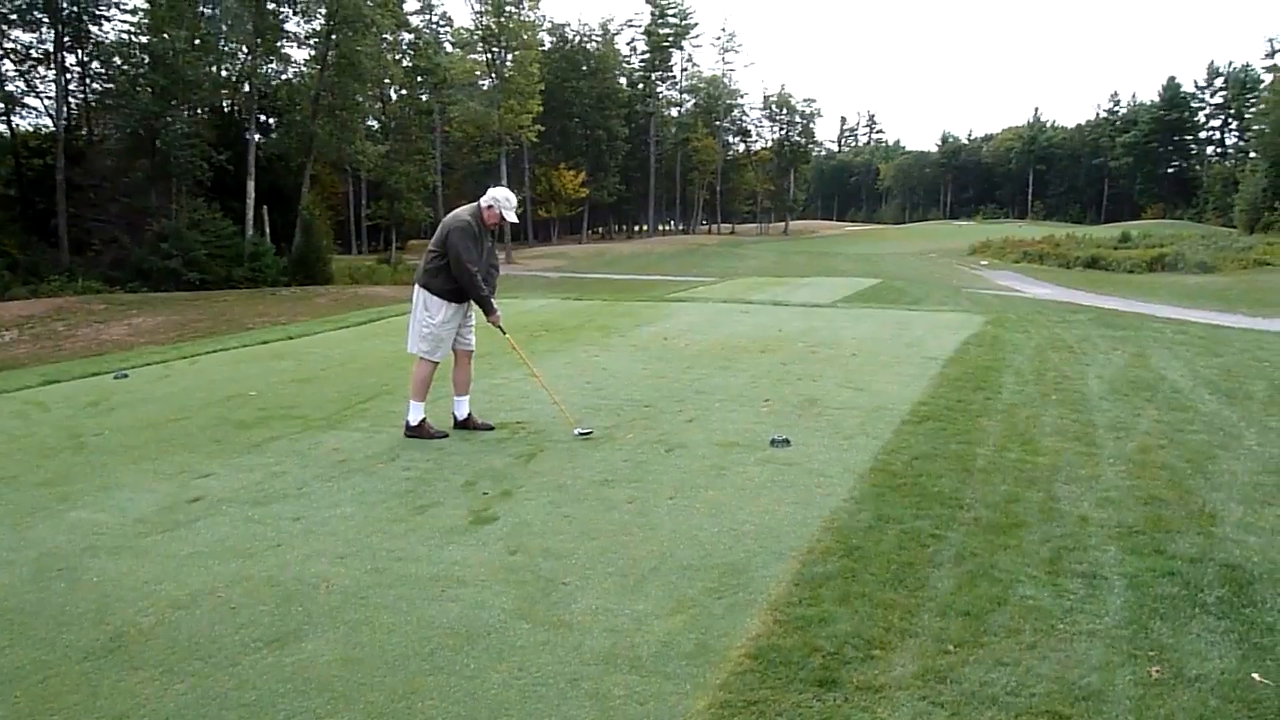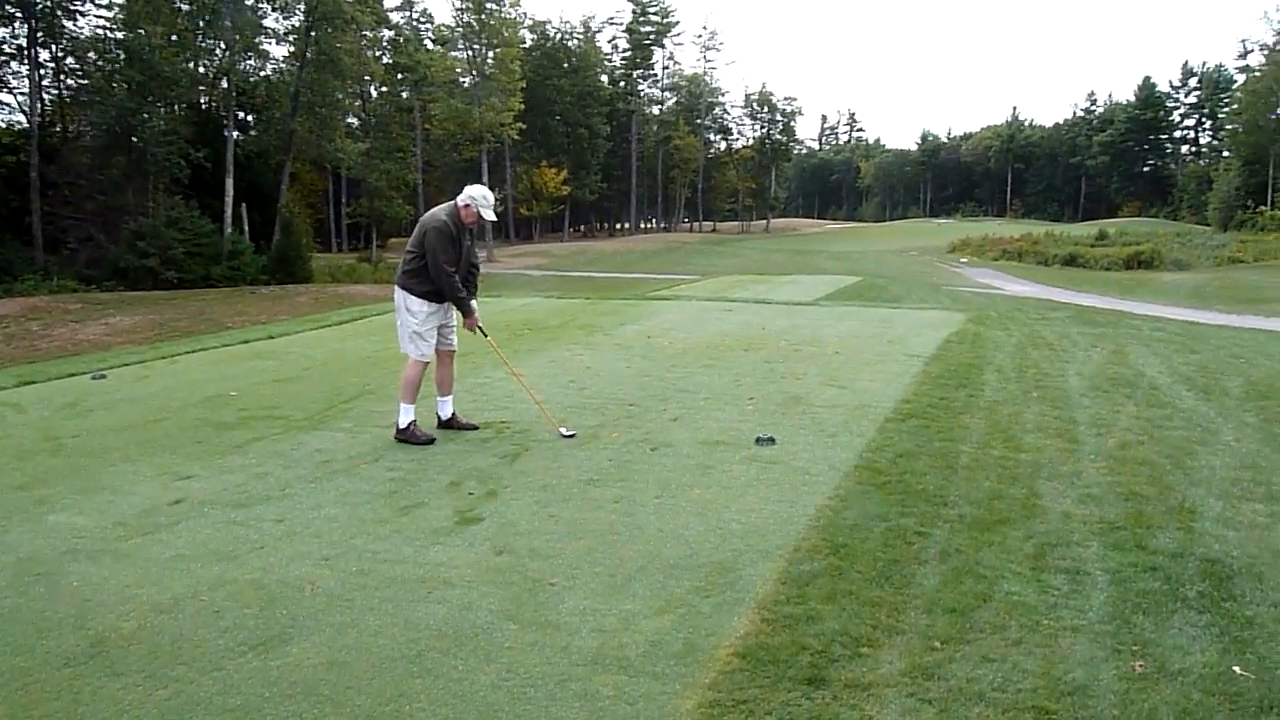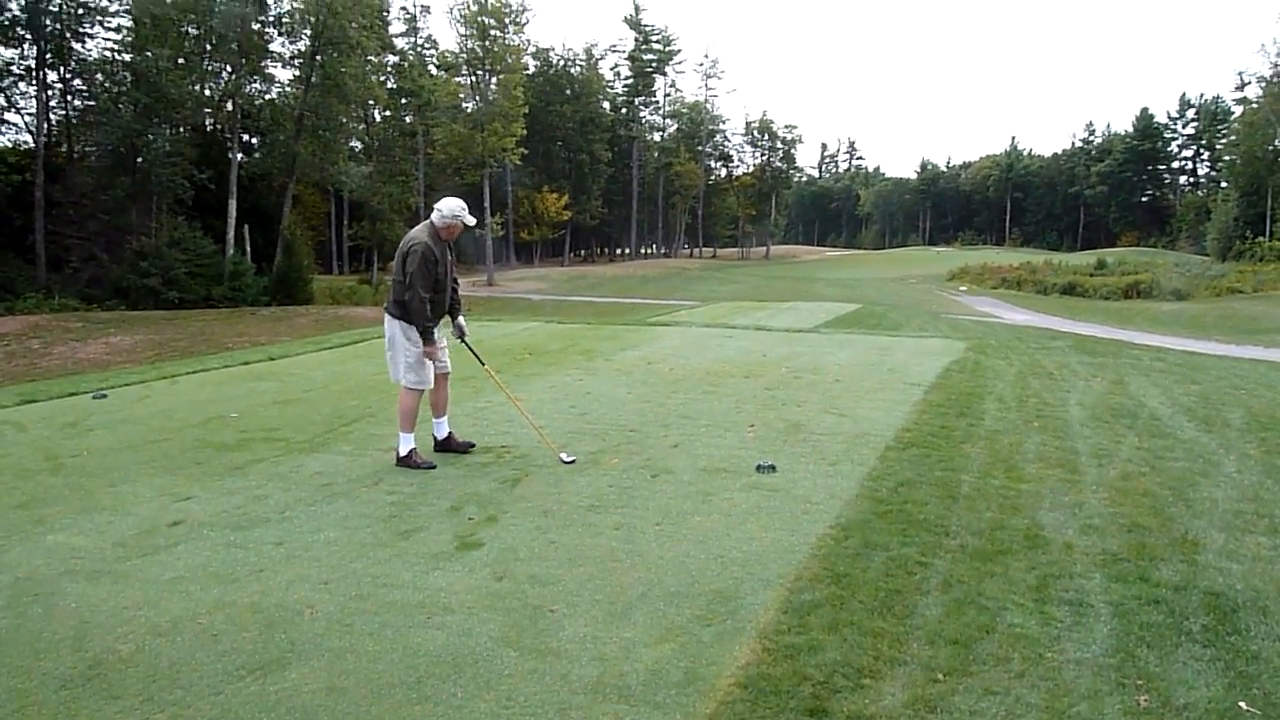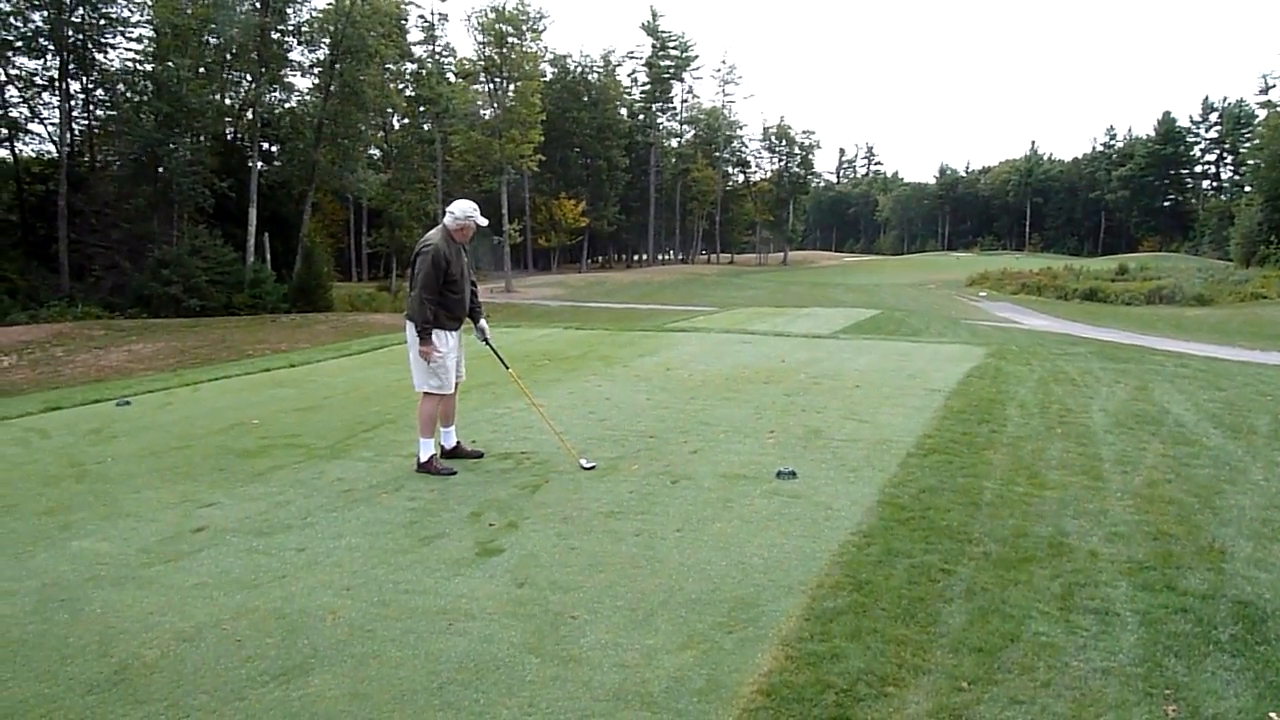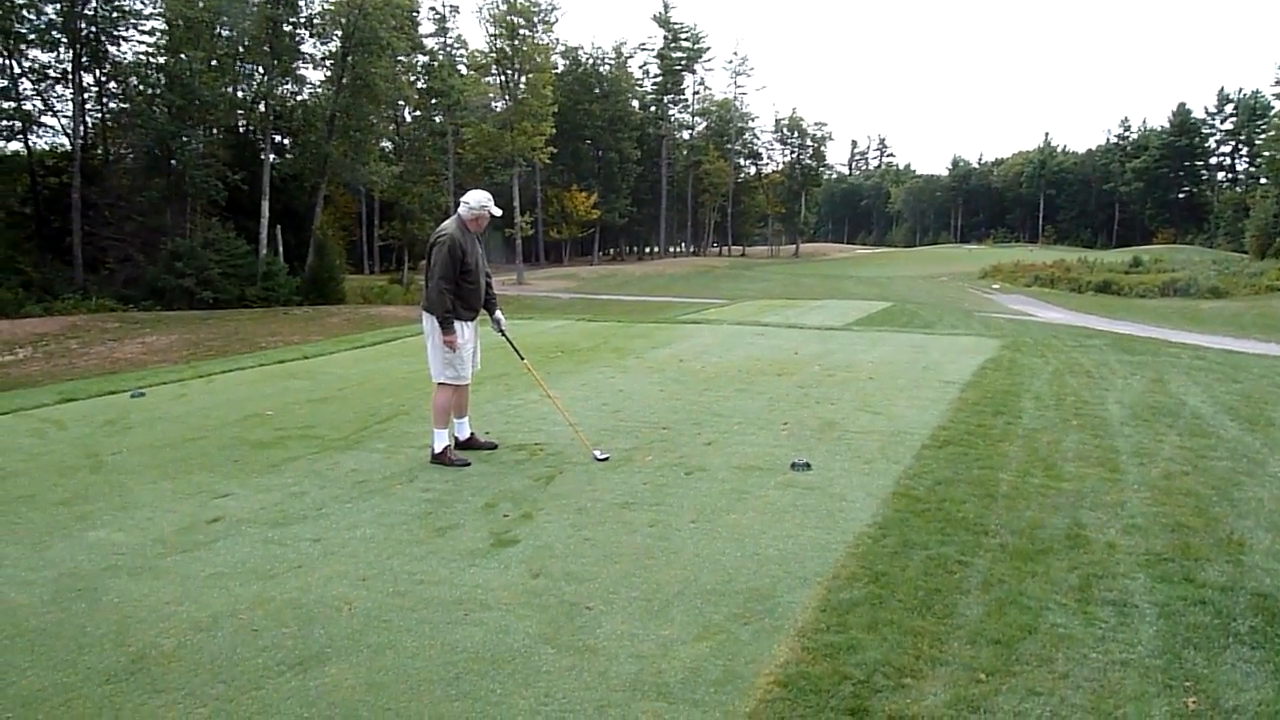
dt=0.4s
person 1, frame 1
left shoulder: (486, 225)
right shoulder: (462, 224)
left elbow: (490, 265)
right elbow: (467, 271)
left wrist: (489, 299)
right wrist: (488, 307)
left hip: (460, 298)
right hip: (437, 297)
left knee: (465, 353)
right knee: (429, 356)
left ankle: (462, 415)
right ankle: (415, 421)
person 1, frame 2
left shoulder: (465, 225)
right shoulder: (439, 224)
left elbow: (470, 264)
right elbow: (444, 273)
left wrist: (471, 299)
right wrist: (466, 310)
left hip: (441, 297)
right hip: (417, 296)
left knee: (447, 353)
right knee: (420, 357)
left ankle: (446, 414)
right ankle: (405, 423)
person 1, frame 3
left shoulder: (441, 240)
right shoulder: (421, 246)
left elbow: (449, 281)
right elbow: (416, 296)
left wrist: (456, 314)
right wrist: (428, 338)
left hip: (428, 322)
right hip: (409, 323)
left knee: (440, 375)
right knee: (414, 384)
left ankle: (442, 436)
right ankle: (405, 451)
person 1, frame 4
left shoulder: (457, 245)
right shoulder: (433, 248)
left elbow: (469, 285)
right elbow: (421, 296)
left wrist: (478, 317)
right wrist: (424, 337)
left hip: (451, 328)
right hip: (433, 331)
left knee: (451, 386)
right knee: (434, 390)
left ankle: (449, 444)
right ankle: (426, 457)
person 1, frame 5
left shoulder: (471, 235)
right shoulder: (449, 238)
left elbow: (483, 276)
right elbow: (439, 287)
left wrist: (493, 308)
right wrist: (447, 328)
left hip: (466, 318)
right hip: (449, 322)
left knee: (463, 378)
right knee: (448, 381)
left ankle: (463, 435)
right ankle: (440, 447)
